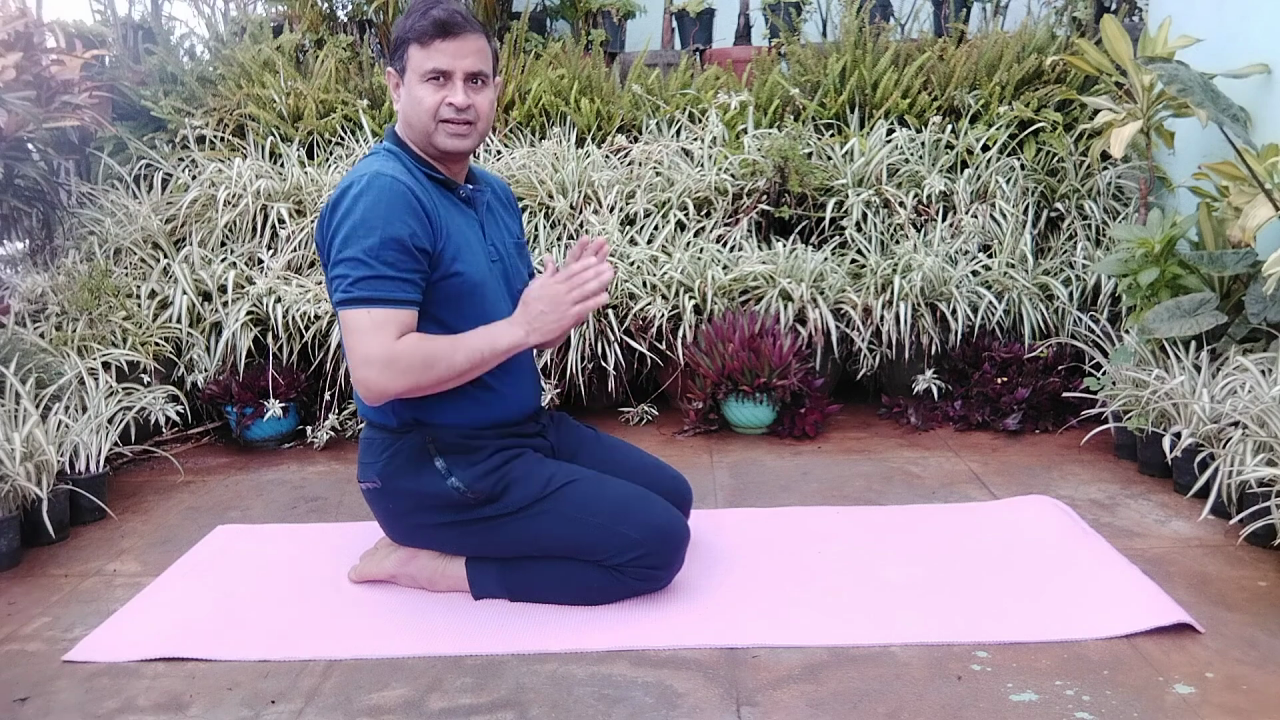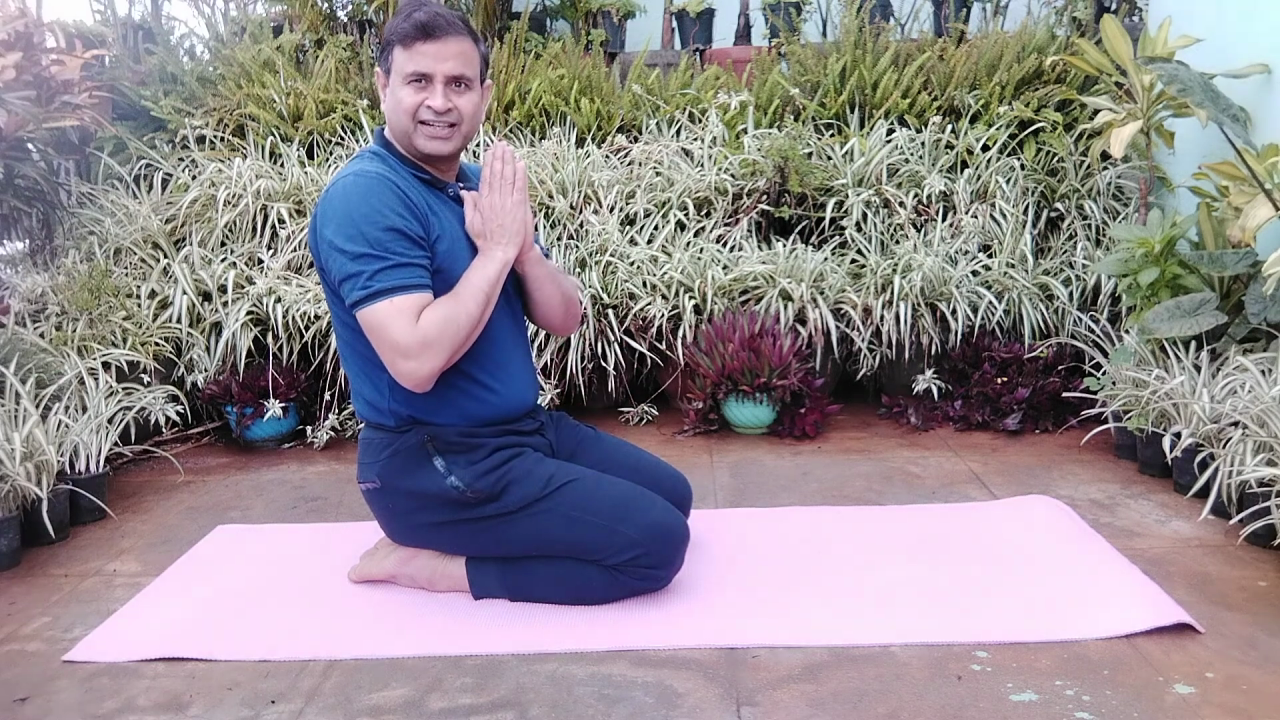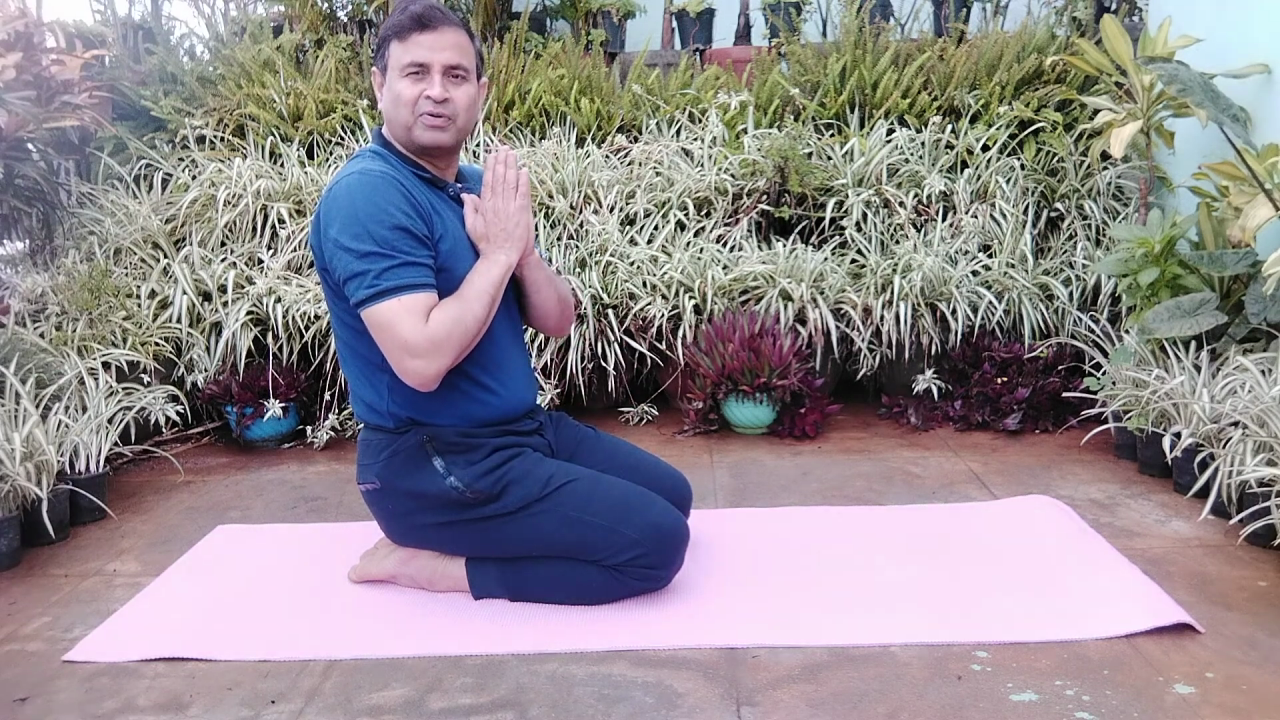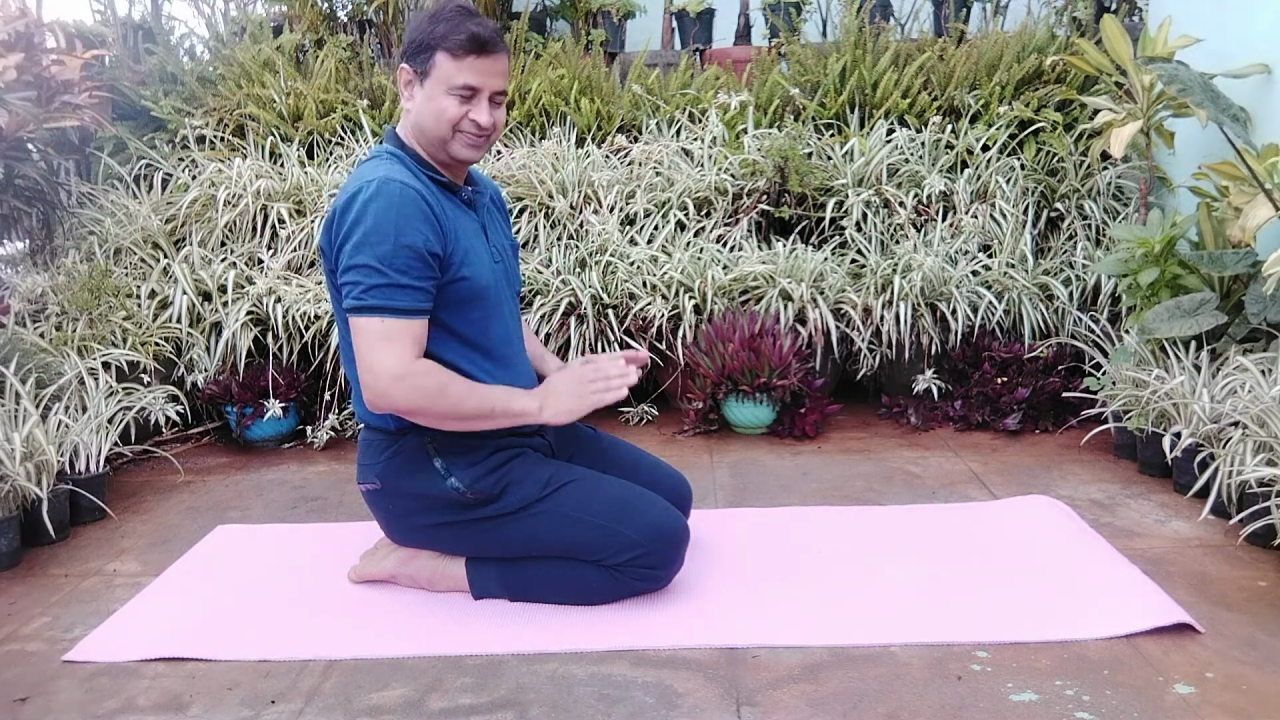
dt=1s
person 1, frame 1
left shoulder: (491, 192)
right shoulder: (379, 196)
left elbow: (501, 318)
right elbow: (377, 373)
left wrist: (559, 306)
right wrist: (524, 327)
left hip: (517, 430)
right hip: (434, 466)
left knee: (670, 496)
right knee: (656, 543)
left ankle: (439, 546)
right ankle: (429, 562)
person 1, frame 2
left shoulder: (483, 188)
right shoulder: (365, 196)
left elbow: (565, 319)
right elbow: (415, 362)
left wrist: (523, 246)
right wrist: (497, 248)
left hip: (524, 426)
right hip: (433, 464)
left knee: (671, 495)
right knee: (657, 542)
left ankle: (452, 543)
right ankle: (427, 561)
person 1, frame 3
left shoulder: (479, 187)
right shoulder: (366, 196)
left elbow: (558, 321)
right elbow: (421, 360)
left wrist: (522, 248)
right wrist: (498, 252)
right hip: (432, 464)
left knee: (671, 495)
right knee: (657, 542)
left ankle: (442, 545)
right ankle: (425, 561)
person 1, frame 4
left shoulder: (481, 191)
right shoulder: (387, 199)
right elbow: (390, 382)
left wrist: (558, 373)
right wrist: (538, 400)
left hip: (508, 432)
right hip: (436, 467)
left knee: (669, 494)
right knee: (657, 542)
left ankle: (441, 544)
right ankle: (427, 562)
